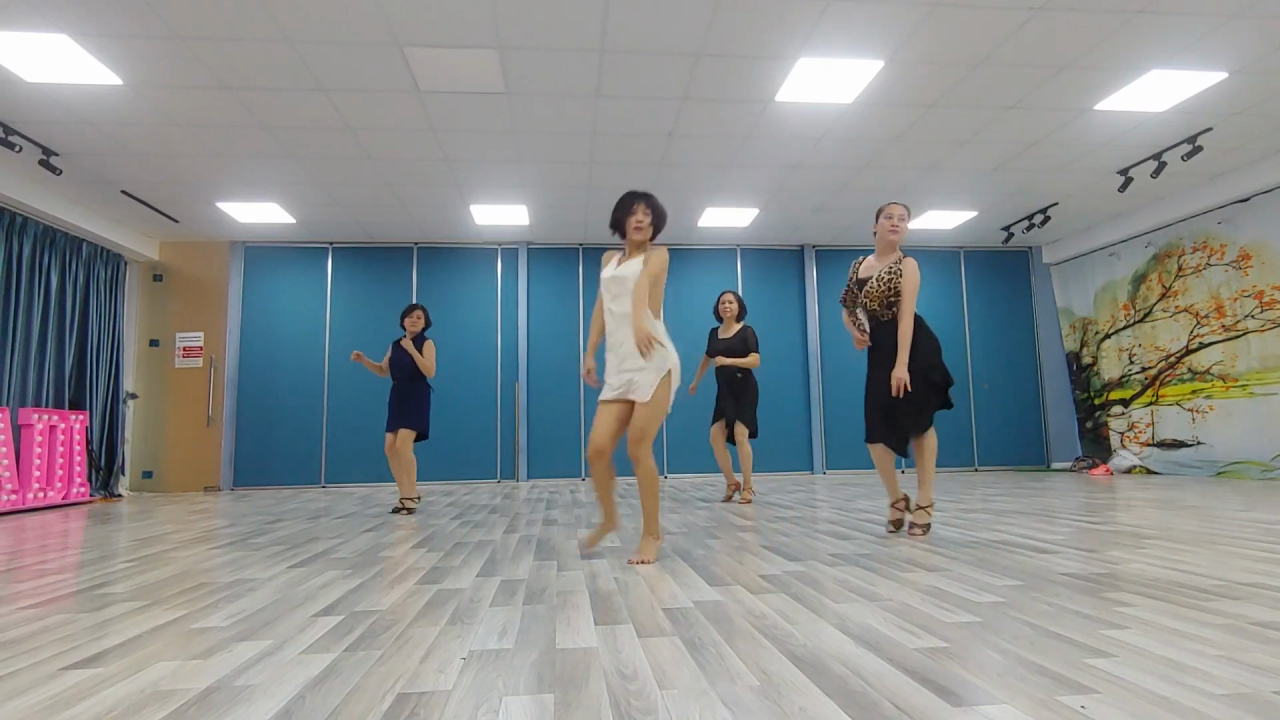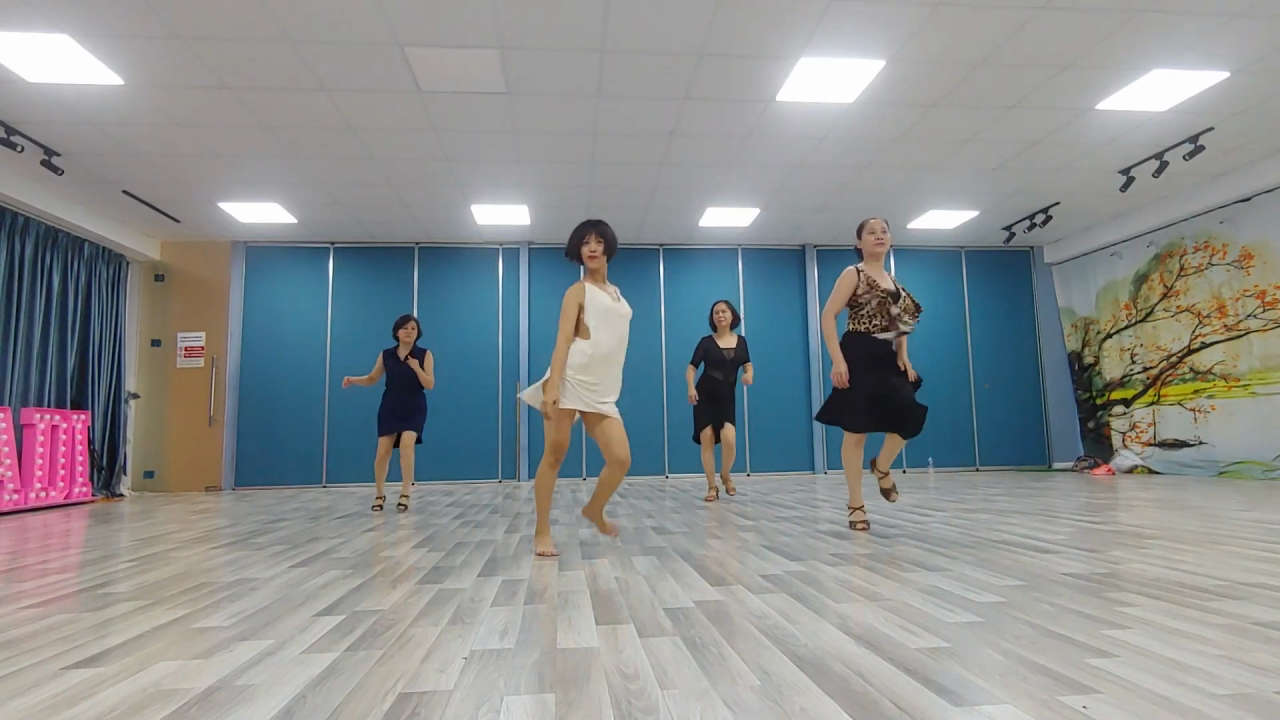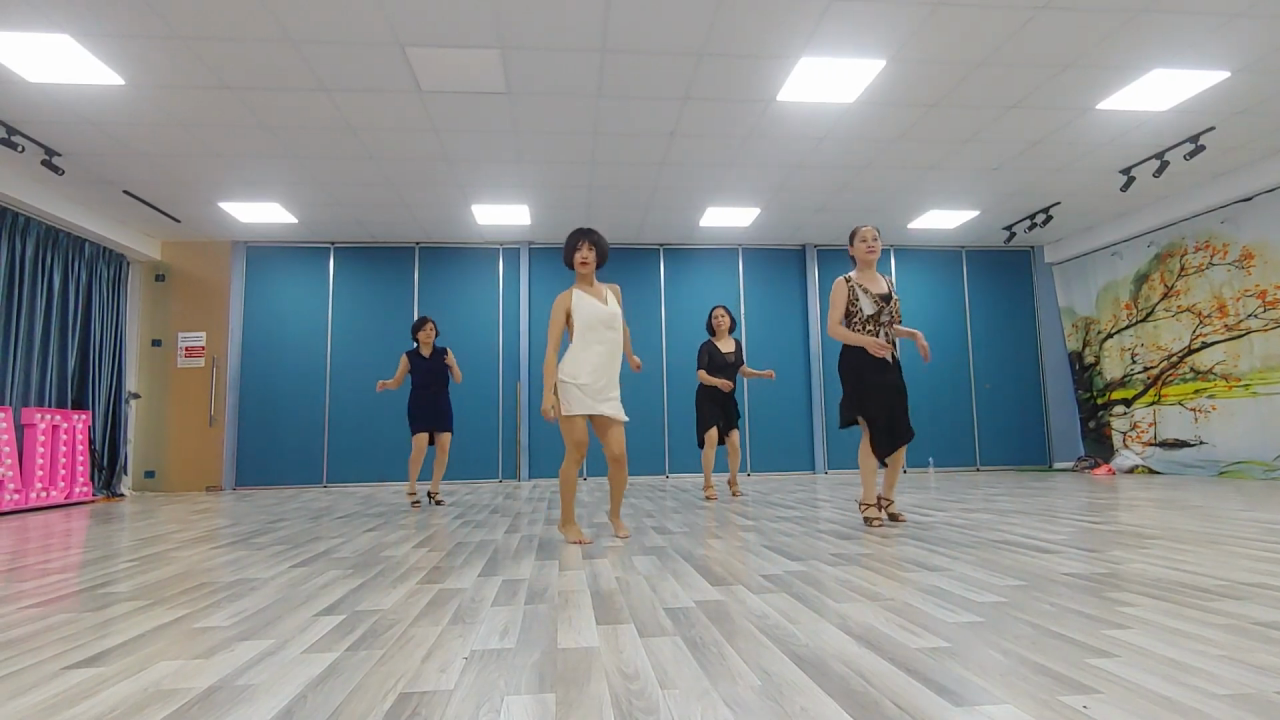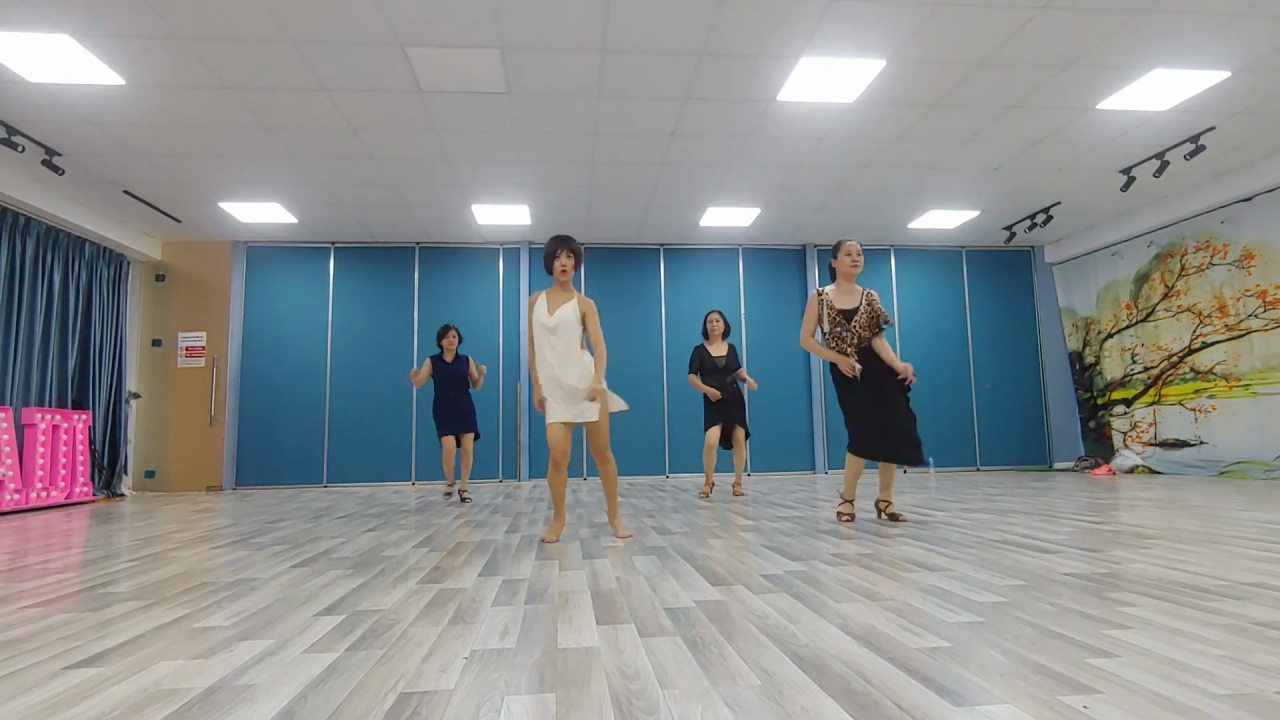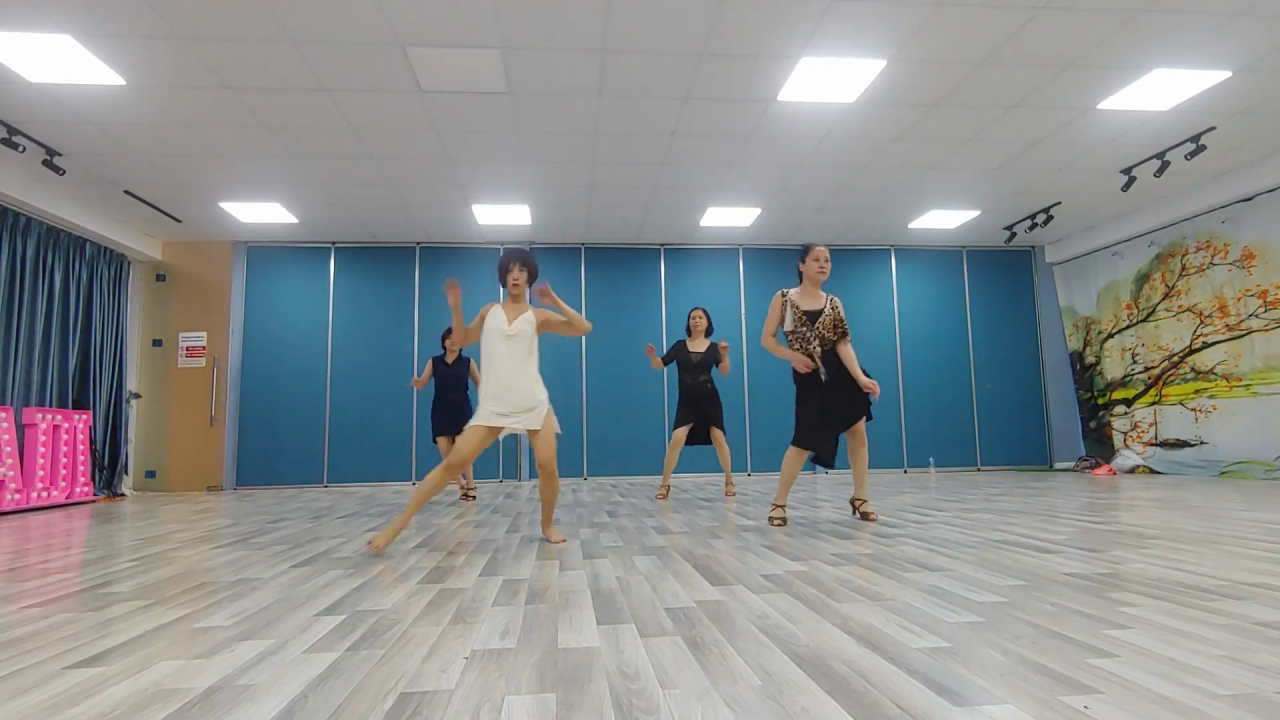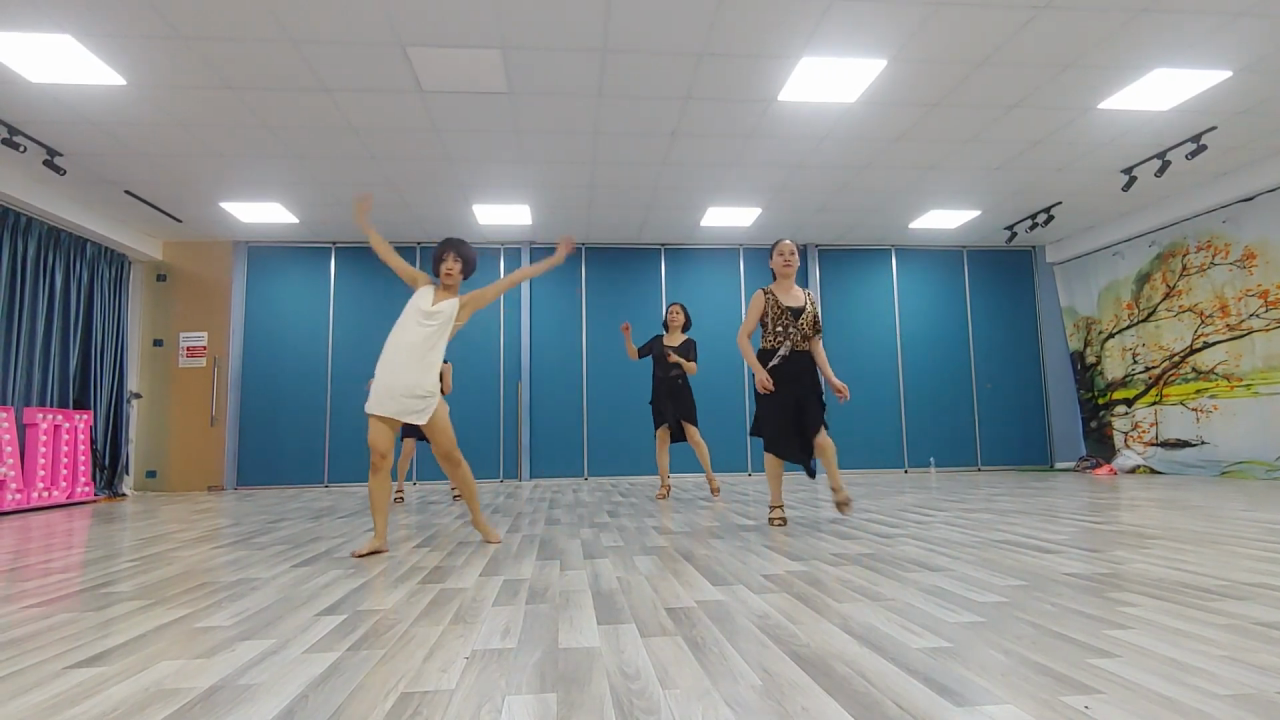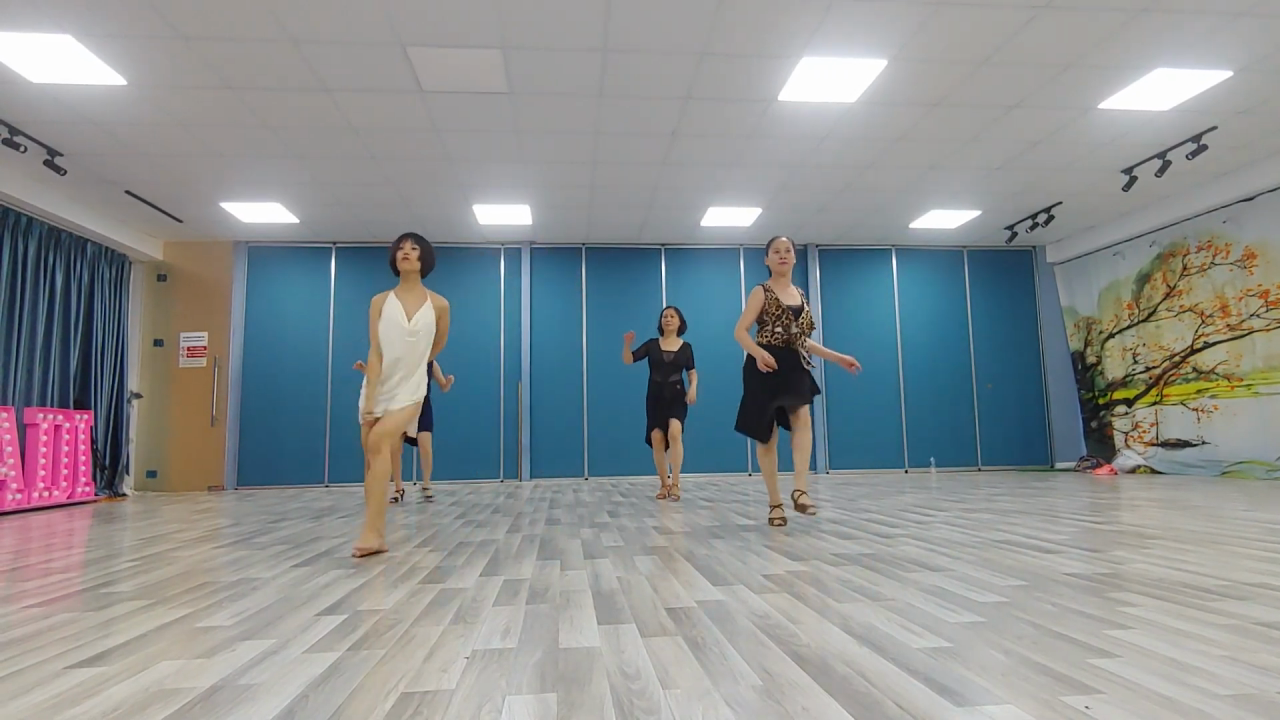
dt=0.4s
person 1, frame 1
left shoulder: (657, 255)
right shoulder: (610, 261)
left elbow: (643, 287)
right elbow: (601, 312)
left wrist: (641, 323)
right wrist: (589, 355)
left hip: (654, 364)
right hip: (620, 369)
left knee: (638, 446)
right knee: (596, 448)
left ankle: (652, 534)
right ankle: (608, 518)
person 1, frame 2
left shoulder: (615, 293)
right shoulder: (577, 291)
right elbow: (562, 340)
right wrist: (552, 387)
left hip: (602, 390)
right hip: (571, 379)
left knee: (620, 458)
right knee: (555, 454)
left ankle: (594, 510)
right ankle: (542, 531)
person 1, frame 3
left shoulder: (614, 291)
right shoulder: (563, 299)
right elbow: (552, 348)
left wrist: (630, 355)
right wrist: (548, 392)
left hip: (606, 387)
right hip: (572, 384)
left knee: (618, 456)
right knee: (576, 453)
left ankle: (615, 516)
right ankle: (567, 522)
person 1, frame 4
left shoulder: (585, 303)
right shoulder: (536, 301)
left elbow: (599, 346)
right elbow: (533, 346)
left wrist: (599, 382)
right wrist: (536, 385)
left hip: (587, 387)
right hip: (556, 390)
left knee: (602, 452)
right knee: (558, 456)
left ankle: (614, 516)
right ankle: (558, 517)
person 1, frame 5
left shoulder: (539, 316)
right shoulder: (490, 312)
left elbow: (583, 328)
right elbow: (462, 340)
left wrist: (557, 303)
right wrist: (455, 306)
left hip: (532, 404)
right hip: (492, 405)
left knee: (547, 467)
right knee: (453, 464)
left ankle: (549, 525)
right ankle: (397, 527)
person 1, frame 6
left shoulder: (465, 303)
right shoulder: (421, 286)
left elbow: (511, 281)
right elbow: (385, 252)
left wrist: (553, 259)
right wrist: (364, 219)
left hip: (422, 389)
right hip: (388, 384)
left knee: (450, 457)
right knee: (379, 458)
left ankle: (478, 519)
right ankle: (380, 536)
person 1, frame 7
left shoulder: (438, 305)
right shoulder: (380, 301)
right elbow: (375, 352)
right wrist: (371, 397)
left hip: (409, 392)
right hip: (378, 392)
left knee: (379, 440)
right knee: (375, 454)
left ankle: (372, 530)
right ankle: (377, 537)
person 2, frame 1
left shoulder: (907, 265)
right shoulder: (860, 265)
left elbow: (907, 314)
right elbow: (848, 309)
left wrist: (901, 364)
right wrist: (855, 332)
left hip: (913, 347)
right hip: (879, 350)
left knee: (920, 424)
right knee: (877, 429)
left ankle: (923, 505)
right ankle: (897, 499)
person 2, frame 2
left shoulder: (892, 281)
right shoulder: (853, 275)
left elbow: (900, 323)
right elbow: (827, 317)
left wrist: (904, 357)
right wrist: (837, 359)
left hip: (886, 358)
right hip: (857, 356)
left knee: (907, 413)
right knee: (856, 429)
left ankle: (883, 468)
right ankle: (856, 505)
person 2, frame 3
left shoulder: (888, 283)
right shoulder: (844, 283)
right elbow: (833, 328)
left wrist: (914, 333)
right wrist: (866, 341)
left hip: (887, 362)
right hip: (858, 362)
left knee: (898, 431)
right knee: (872, 429)
left ankle: (886, 499)
right ankle: (870, 502)
person 2, frame 4
left shoulder: (870, 297)
right shoulder: (820, 298)
left elbow: (878, 338)
right elbow: (806, 340)
left wrist: (898, 365)
right wrist: (836, 359)
left hip: (878, 370)
right hip: (847, 374)
left knee: (898, 433)
right knee: (865, 437)
left ankle: (885, 501)
right ankle: (847, 496)
person 2, frame 5
left shoulder: (834, 303)
right shoulder: (783, 298)
left elbow: (843, 343)
right elbow: (767, 338)
left wrist: (861, 377)
right wrist: (794, 357)
left hip: (839, 371)
right hip: (808, 375)
left knee: (857, 430)
right knee: (804, 439)
left ankle: (859, 498)
right ankle: (779, 503)
person 2, frame 6
left shoulder: (808, 296)
right shoulder: (763, 296)
left elbow: (815, 342)
right elbow: (743, 337)
left wrist: (831, 379)
right wrist: (757, 371)
left hip: (803, 370)
right hip: (771, 371)
left knee: (817, 435)
right knee: (776, 439)
left ankle: (837, 487)
right ankle: (776, 505)
person 2, frame 7
left shoulder: (800, 295)
right shoulder: (761, 292)
right elbow: (740, 332)
left wrist: (837, 357)
right wrist: (757, 352)
left hip: (793, 365)
right hip: (764, 367)
left knee: (802, 417)
right knee: (765, 434)
left ankle: (800, 491)
right ankle: (775, 503)
person 3, frame 1
left shoulder: (746, 331)
right shoulder: (714, 332)
left elbow: (755, 360)
right elbow: (707, 358)
left wrist: (729, 361)
right wrist: (695, 380)
left hip: (745, 391)
right hip: (724, 392)
left knee: (740, 437)
right knee: (715, 436)
left ankle: (747, 487)
right ankle: (732, 483)
person 3, frame 2
left shoulder: (740, 341)
right shoulder: (706, 342)
left elbow: (747, 365)
right elbow: (691, 367)
left wrist: (748, 375)
right wrist: (690, 388)
left hip: (727, 397)
right hip: (706, 396)
left knee: (729, 440)
right knee: (707, 440)
left ankle: (726, 476)
right ankle: (711, 486)
person 3, frame 3
left shoulder: (737, 344)
right shoulder: (707, 346)
left elbow: (742, 370)
right elbow: (700, 374)
left wrist: (761, 373)
right wrist: (718, 382)
left hip: (728, 400)
right hip: (708, 399)
left knee: (734, 443)
right knee: (711, 440)
left ankle: (733, 480)
right ankle: (708, 485)
person 3, frame 4
left shoulder: (731, 348)
right shoulder: (699, 350)
right elbow: (692, 378)
left wrist: (748, 379)
right wrist: (704, 388)
left hip: (734, 399)
right hip: (712, 403)
left knee: (739, 440)
right knee: (711, 442)
left ankle: (737, 483)
right ankle: (708, 482)
person 3, frame 5
left shoulder: (713, 347)
right shoulder: (680, 346)
left elbow: (724, 371)
right elbow: (660, 364)
left wrist: (724, 354)
right wrist: (652, 355)
left hip: (709, 398)
right hip: (686, 400)
left knee: (718, 439)
right knee: (676, 440)
left ankle: (729, 482)
right ankle: (665, 484)
person 3, frame 6
left shoulder: (689, 343)
right shoulder: (657, 340)
left elbow: (693, 368)
right elbow: (634, 355)
left wrist: (680, 361)
right wrist: (627, 337)
left hip: (681, 393)
right hip: (660, 394)
left knee: (693, 436)
right knee: (662, 438)
left ankle: (710, 476)
right ankle: (664, 484)
person 3, frame 7
left shoulder: (685, 347)
right shoulder: (652, 344)
left elbow: (692, 372)
right elbow: (628, 360)
left wrist: (693, 388)
right wrist: (627, 345)
left hip: (677, 398)
right hip: (655, 398)
left knee: (674, 434)
right knee: (657, 440)
left ankle: (675, 484)
right ankle: (664, 485)
person 4, frame 1
left shoulder: (426, 343)
right shoulder: (396, 345)
left elbow: (430, 372)
right elbow: (383, 371)
left wrist: (412, 350)
right wrist: (363, 360)
left hip: (416, 398)
right hip: (397, 398)
left knee: (402, 445)
right knee: (390, 449)
left ankle: (412, 495)
right ankle: (406, 494)
person 4, frame 2
left shoulder: (424, 355)
right shoulder: (386, 355)
left elbow: (430, 385)
right elbow: (372, 379)
left wrist: (417, 369)
right wrist: (353, 380)
left hip: (415, 408)
right hip: (390, 408)
left knee: (407, 445)
right knee: (383, 452)
left ankle: (405, 494)
right ankle: (380, 494)
person 4, frame 3
left shoulder: (445, 353)
right shoulder: (409, 357)
left elbow: (458, 380)
right elbow: (397, 382)
left wrist: (453, 367)
right wrist: (385, 384)
left hip: (442, 404)
right hip: (419, 405)
left knee: (443, 449)
right knee: (420, 447)
left ankle: (433, 490)
right ankle: (411, 491)
person 4, frame 4
left shoulder: (466, 361)
right shoulder: (432, 361)
left elbow: (476, 386)
right elbow: (418, 384)
left wrist: (481, 375)
right wrist: (413, 377)
left hip: (464, 408)
right hip: (443, 409)
left knee: (467, 449)
right knee: (449, 450)
left ankle: (463, 488)
right ankle: (450, 482)
person 4, frame 5
left shoulder: (468, 363)
right shoulder: (434, 362)
left elbow: (479, 385)
right elbow: (422, 384)
right wrist: (415, 383)
left hip: (461, 409)
right hip: (440, 410)
right knee: (444, 450)
left ankle: (471, 485)
right ankle: (462, 484)
person 4, frame 6
left shoulder: (445, 365)
left elbow: (447, 391)
left wrist: (444, 373)
right knee: (407, 450)
left ankle: (454, 485)
right ankle: (399, 489)
person 4, frame 7
left shoulder: (431, 364)
left elbow: (444, 388)
left wrist: (449, 381)
left hip: (423, 409)
left knee: (425, 447)
left ankle: (426, 486)
right ankle: (398, 488)
